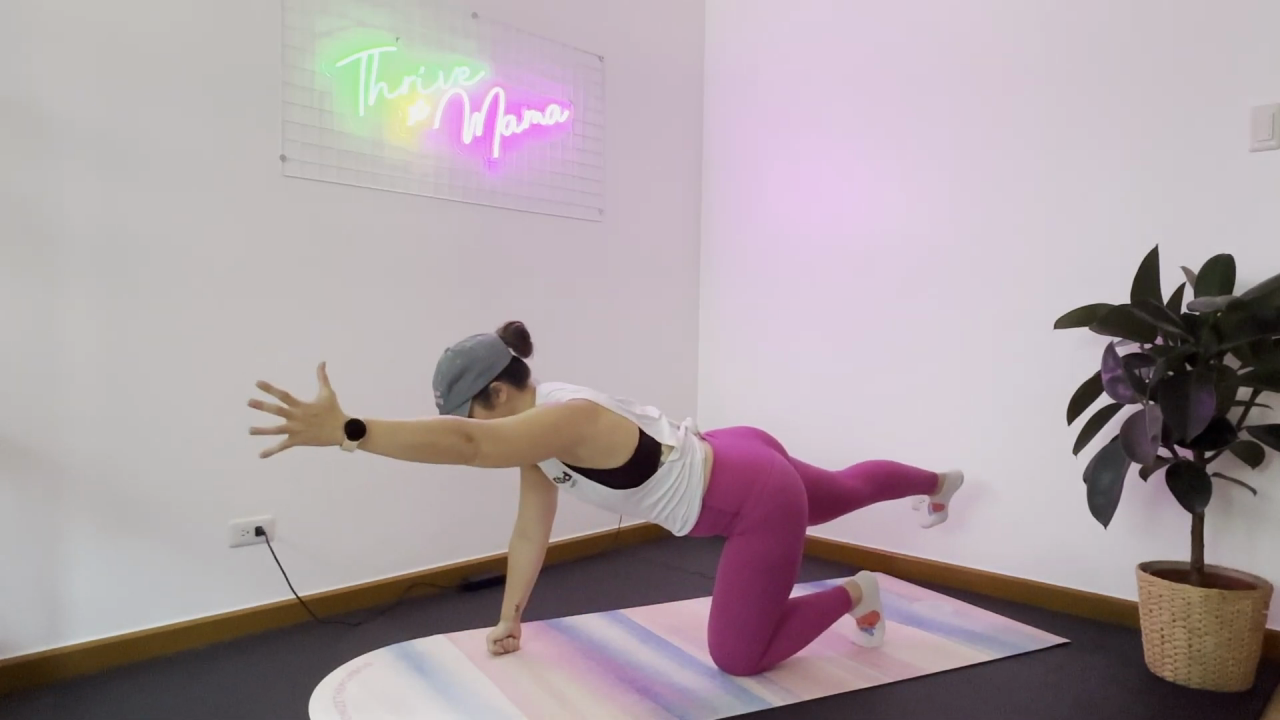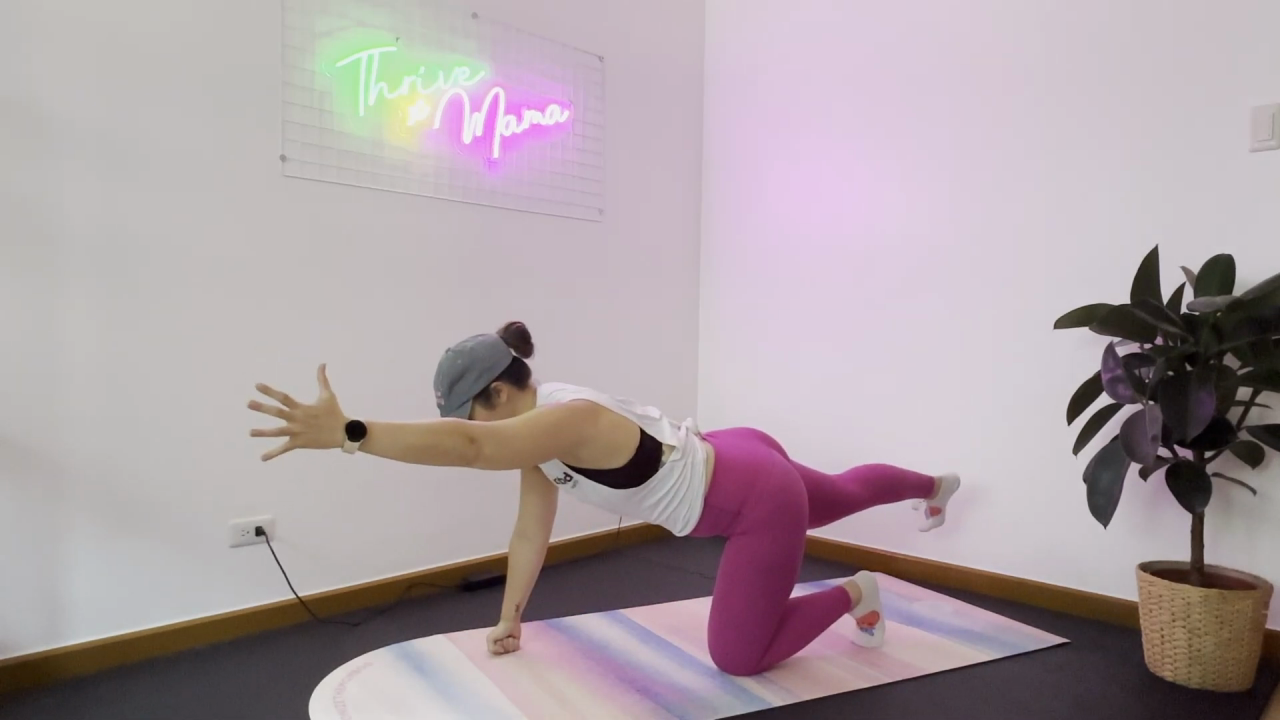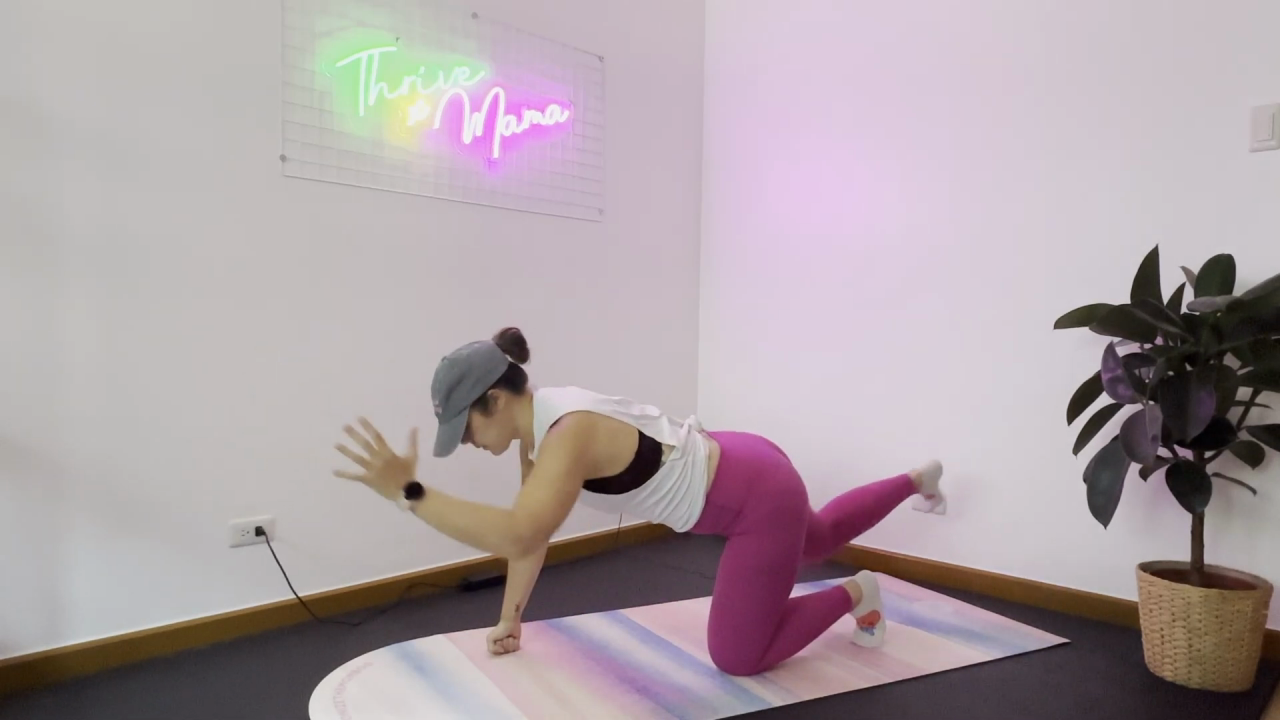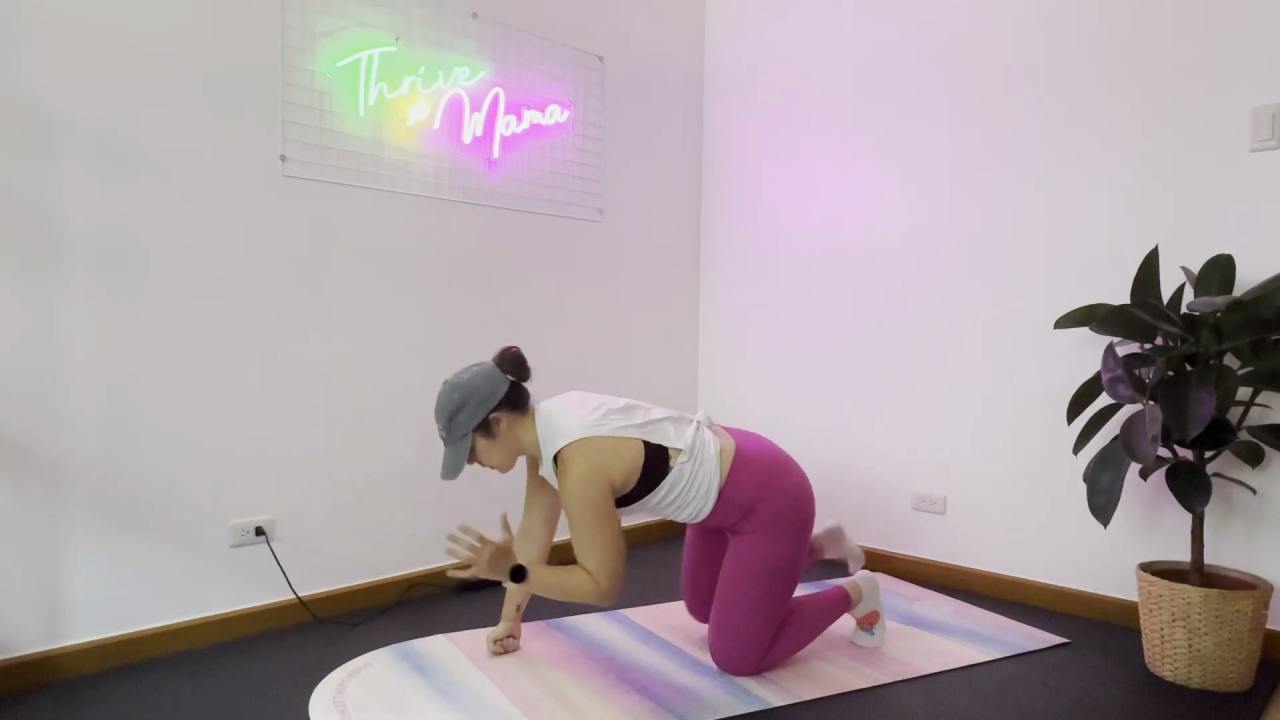
dt=0.4s
person 1, frame 1
left shoulder: (565, 421)
right shoulder: (540, 426)
left elbow: (466, 446)
right elbow: (530, 530)
left wrist: (345, 430)
right wrist: (510, 617)
left hip: (759, 500)
right hip: (733, 459)
left knee: (737, 657)
right knee: (841, 491)
left ankle: (852, 594)
right ankle: (936, 482)
person 1, frame 2
left shoulder: (570, 421)
right shoulder: (542, 426)
left elbow: (467, 448)
right elbow: (530, 531)
left wrist: (344, 432)
right wrist: (509, 619)
left hip: (760, 500)
right hip: (732, 460)
left knee: (737, 656)
right knee: (844, 495)
left ankle: (854, 593)
right ankle: (935, 486)
person 1, frame 3
left shoulder: (568, 435)
right shoulder: (536, 424)
left elbow: (519, 539)
right elbow: (532, 535)
left wrist: (408, 490)
right wrist: (510, 619)
left hip: (760, 499)
right hip: (734, 463)
left knee: (737, 656)
right knee: (817, 542)
left ankle: (855, 594)
right ankle: (917, 479)
person 1, frame 4
left shoulder: (579, 462)
right shoulder: (542, 426)
left elbow: (603, 587)
right elbow: (534, 531)
left wrist: (508, 571)
right wrist: (510, 619)
left hip: (767, 497)
right hip: (729, 471)
left knee: (737, 656)
right knee: (705, 609)
left ankle: (854, 594)
right ankle: (818, 545)
